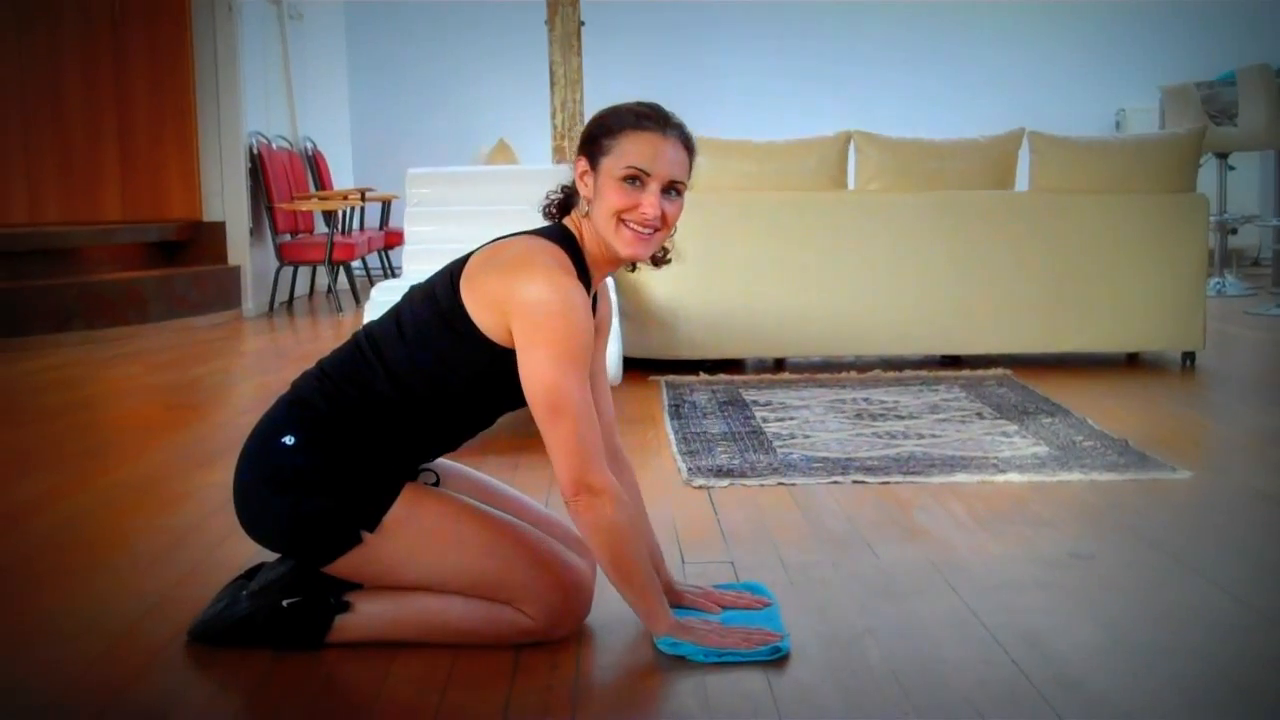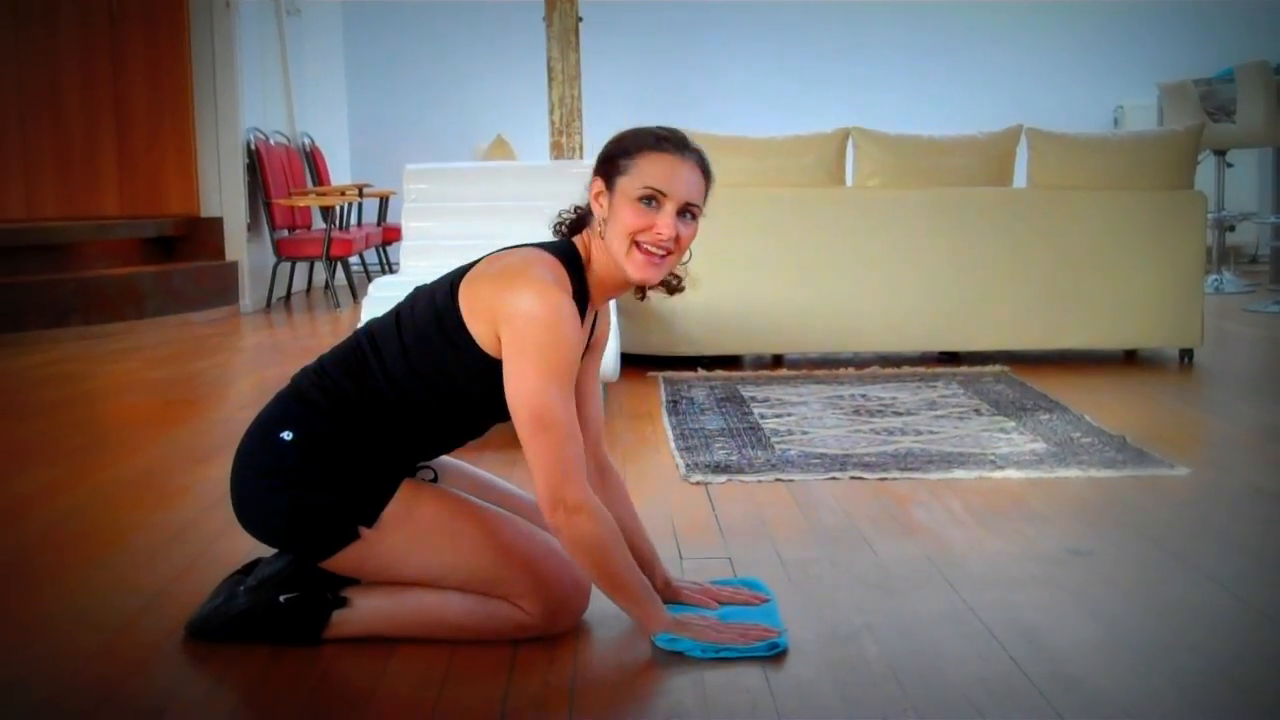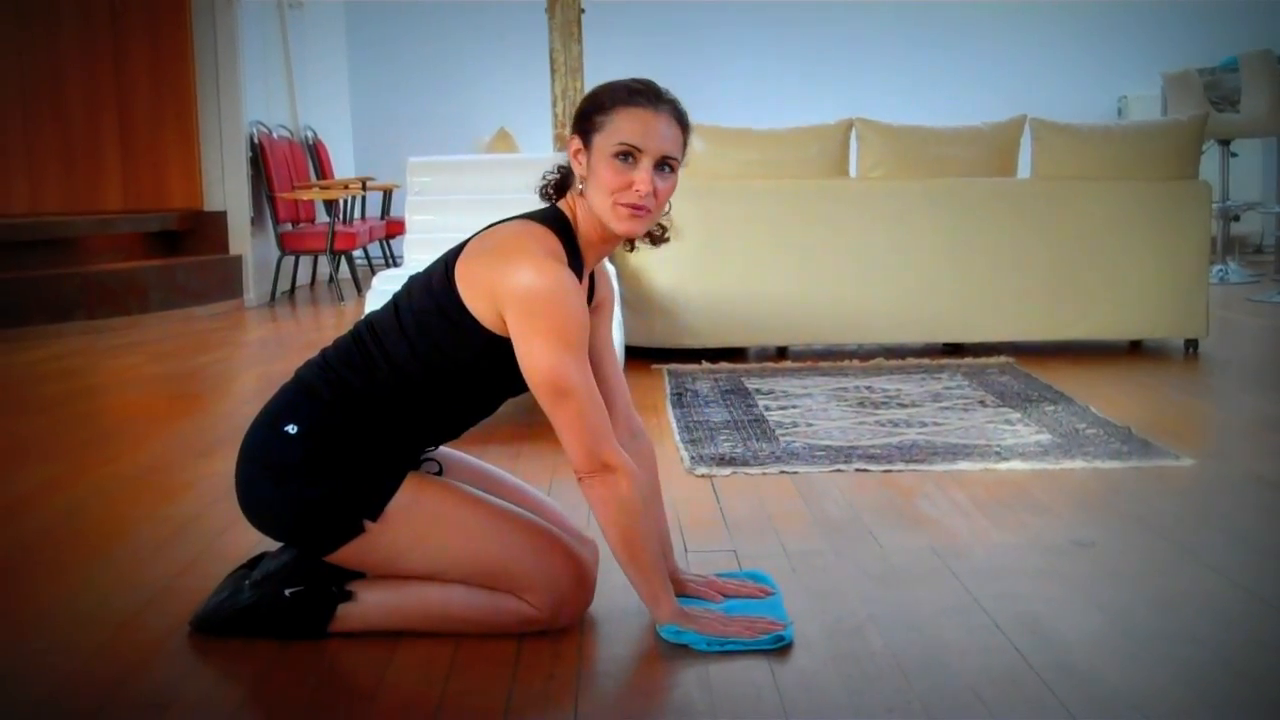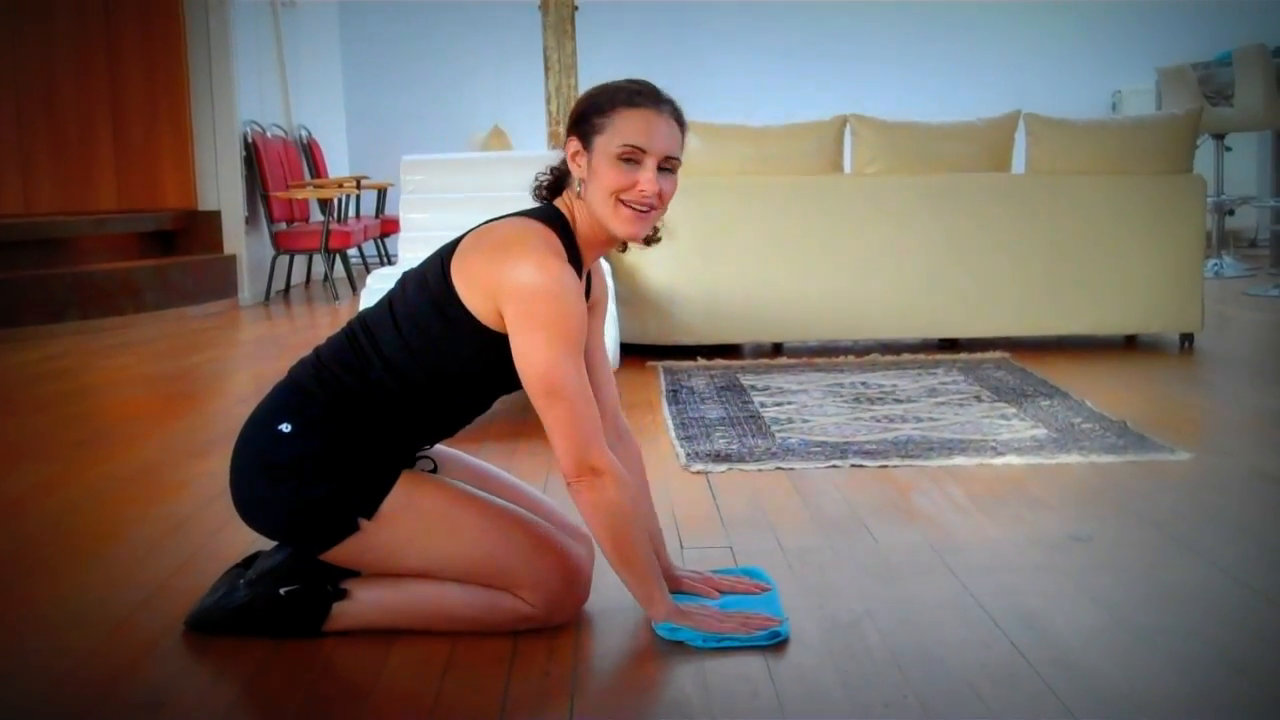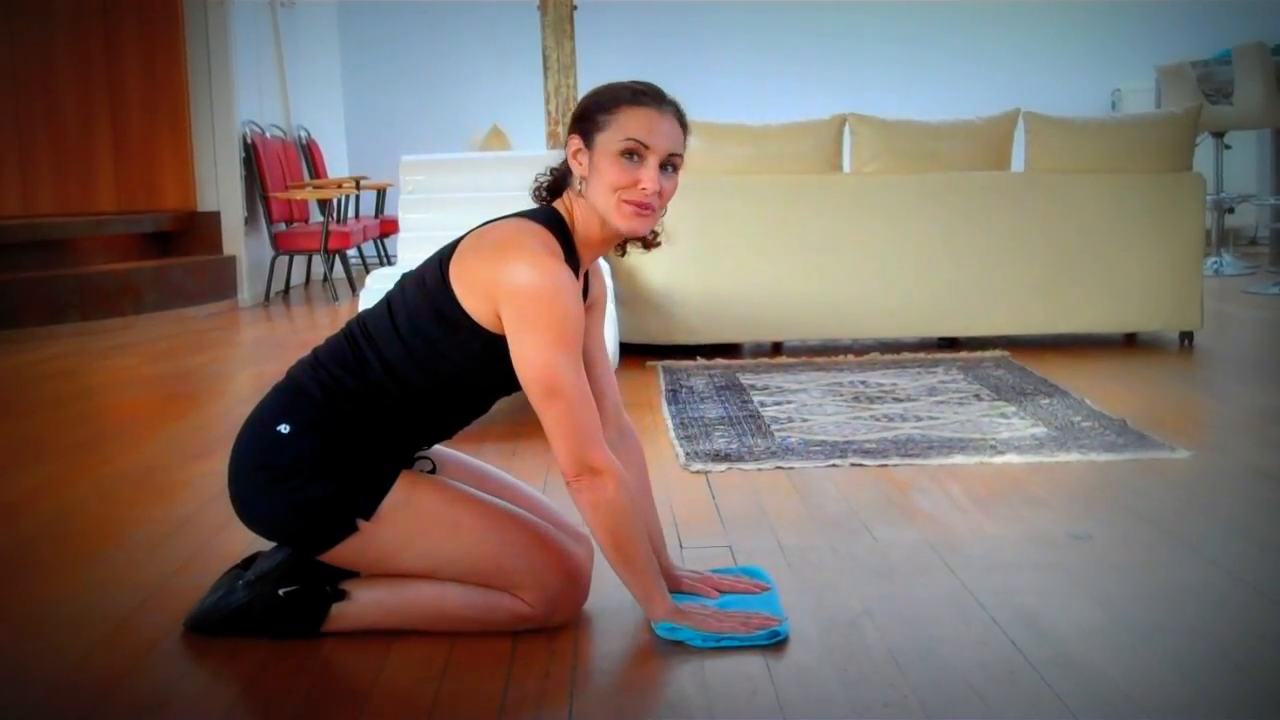
dt=1s
person 1, frame 1
left shoulder: (586, 288)
right shoulder: (546, 282)
left elbow: (608, 456)
right elbow: (588, 487)
left wrist: (663, 583)
right wrist: (662, 619)
left hip: (377, 464)
right hip: (307, 474)
left knee: (571, 561)
right knee: (559, 598)
left ankle: (334, 570)
right ankle: (307, 609)
person 1, frame 2
left shoulder: (591, 305)
right shoulder: (540, 294)
left elbow: (592, 466)
right elbow: (567, 502)
left wrist: (661, 581)
right wrist: (657, 618)
left hip: (374, 460)
right hip: (303, 469)
left knee: (561, 557)
right knee: (557, 595)
left ankle: (331, 568)
right ankle: (304, 605)
person 1, frame 3
left shoulder: (589, 275)
right shoulder: (536, 268)
left elbow: (626, 435)
right elbow: (601, 466)
left wrist: (670, 572)
right wrist: (667, 607)
left hip: (380, 452)
right hip: (309, 463)
left knee: (567, 554)
right knee: (562, 586)
left ankle: (337, 560)
right ankle: (307, 599)
person 1, frame 4
left shoulder: (583, 270)
right shoulder: (536, 265)
left elbow: (612, 436)
right elbow: (589, 467)
left wrist: (663, 568)
right wrist: (660, 605)
left hip: (374, 450)
right hip: (304, 461)
left knee: (567, 550)
right knee: (558, 584)
left ankle: (336, 558)
right ankle: (303, 597)
person 1, frame 5
left shoulder: (582, 271)
right shoulder: (534, 264)
left elbow: (615, 434)
right elbow: (588, 467)
left wrist: (663, 567)
right wrist: (660, 605)
left hip: (373, 452)
right hip: (303, 462)
left knee: (565, 550)
right knee: (557, 585)
left ankle: (330, 557)
right ankle: (302, 598)
